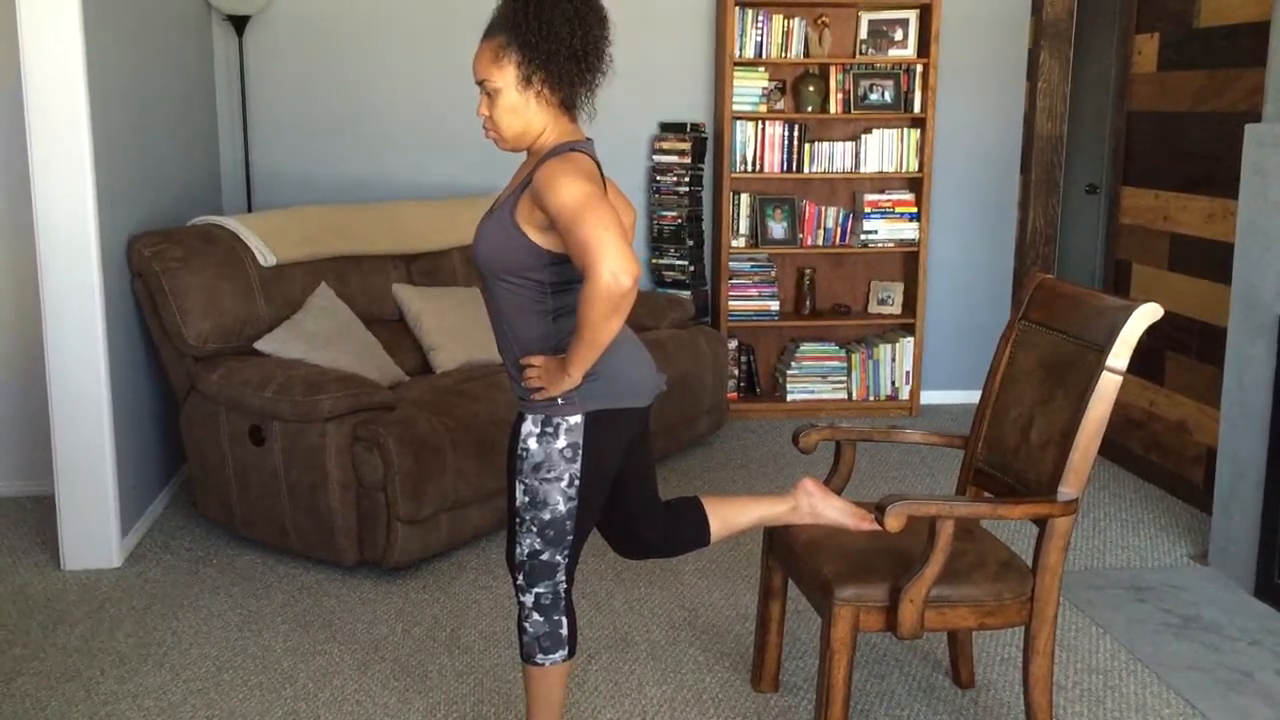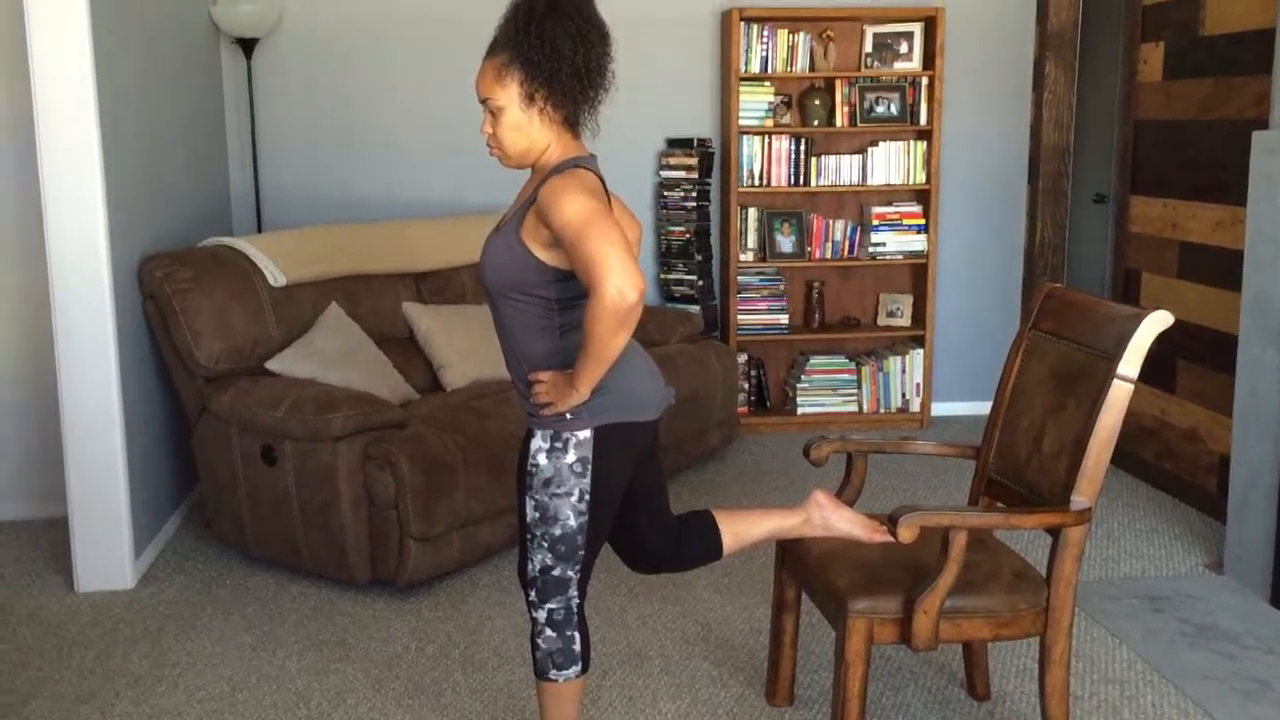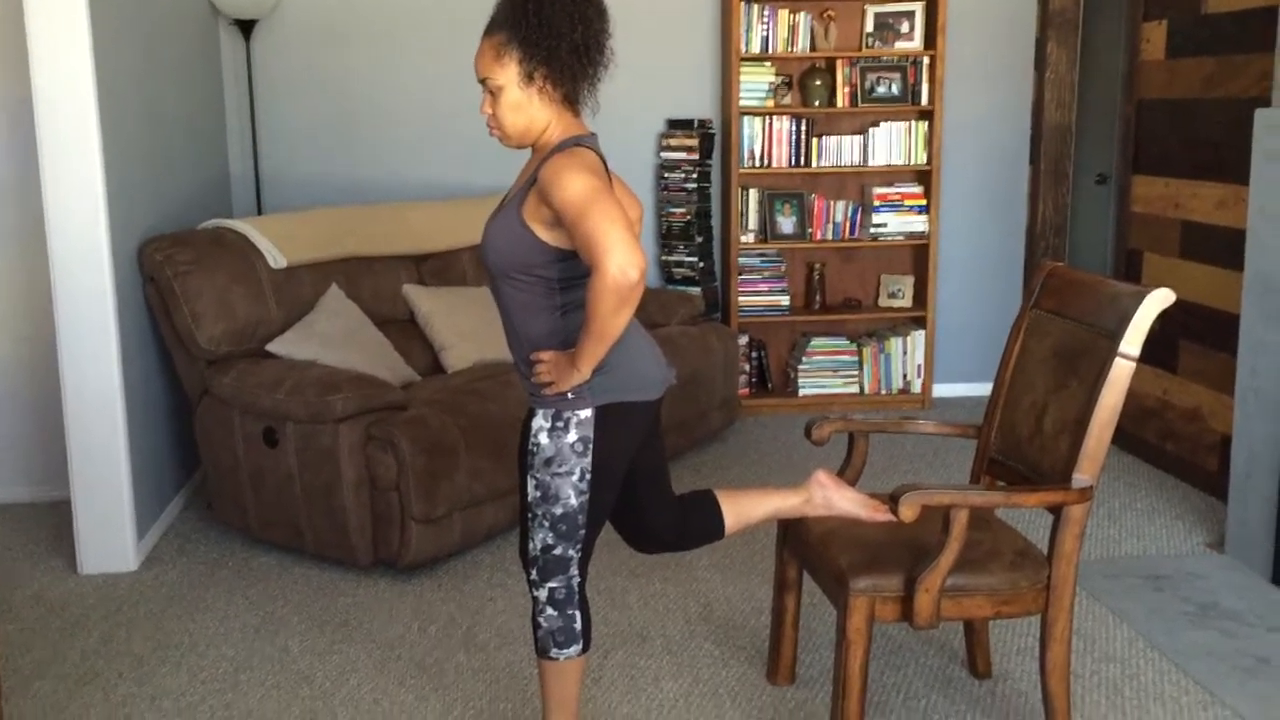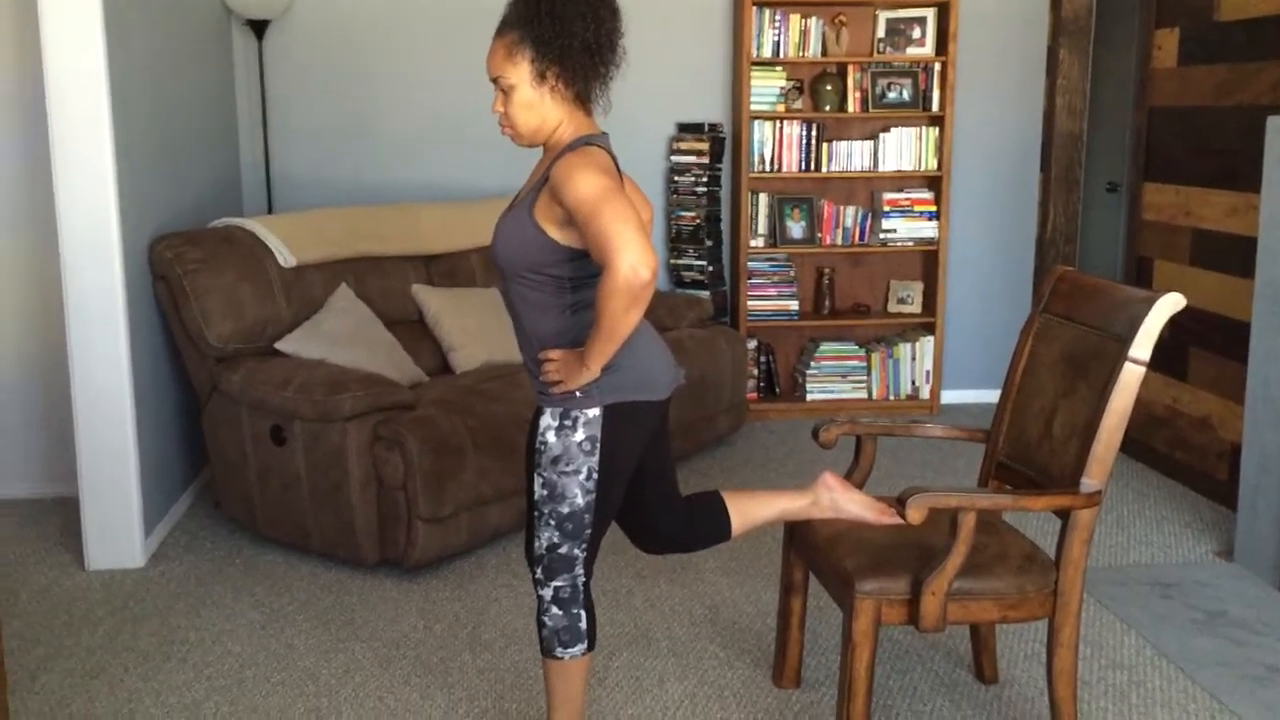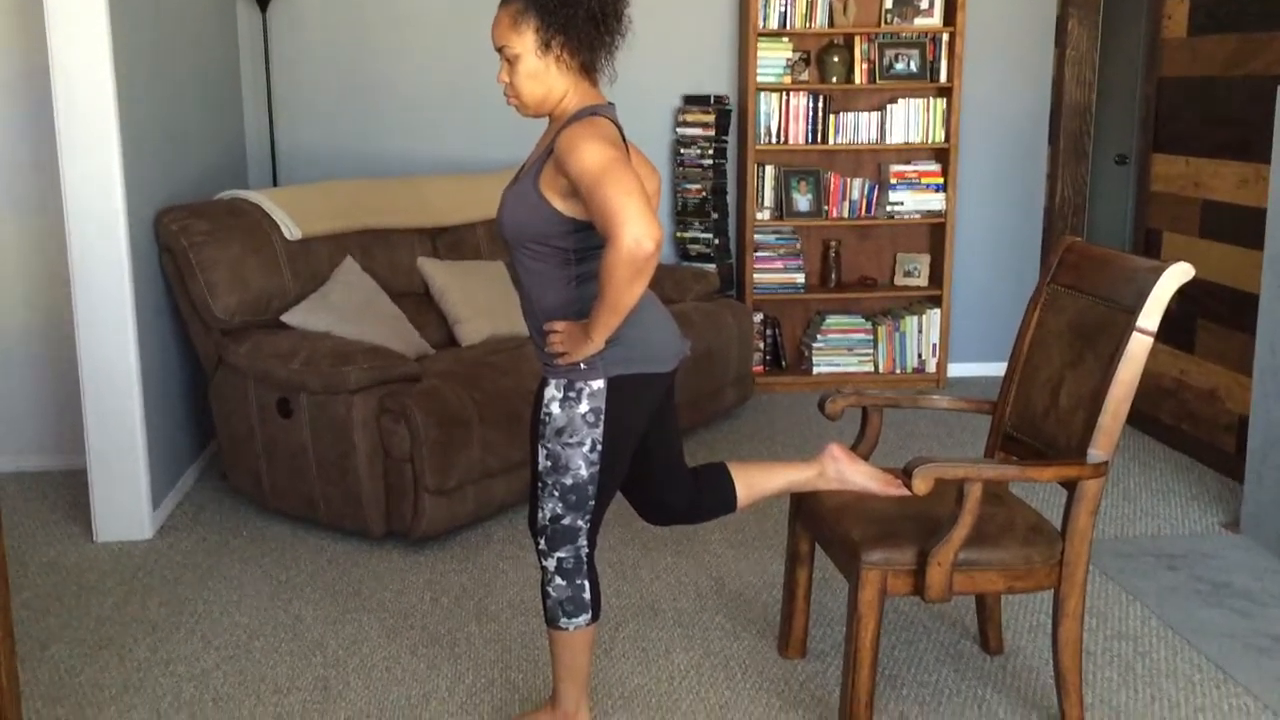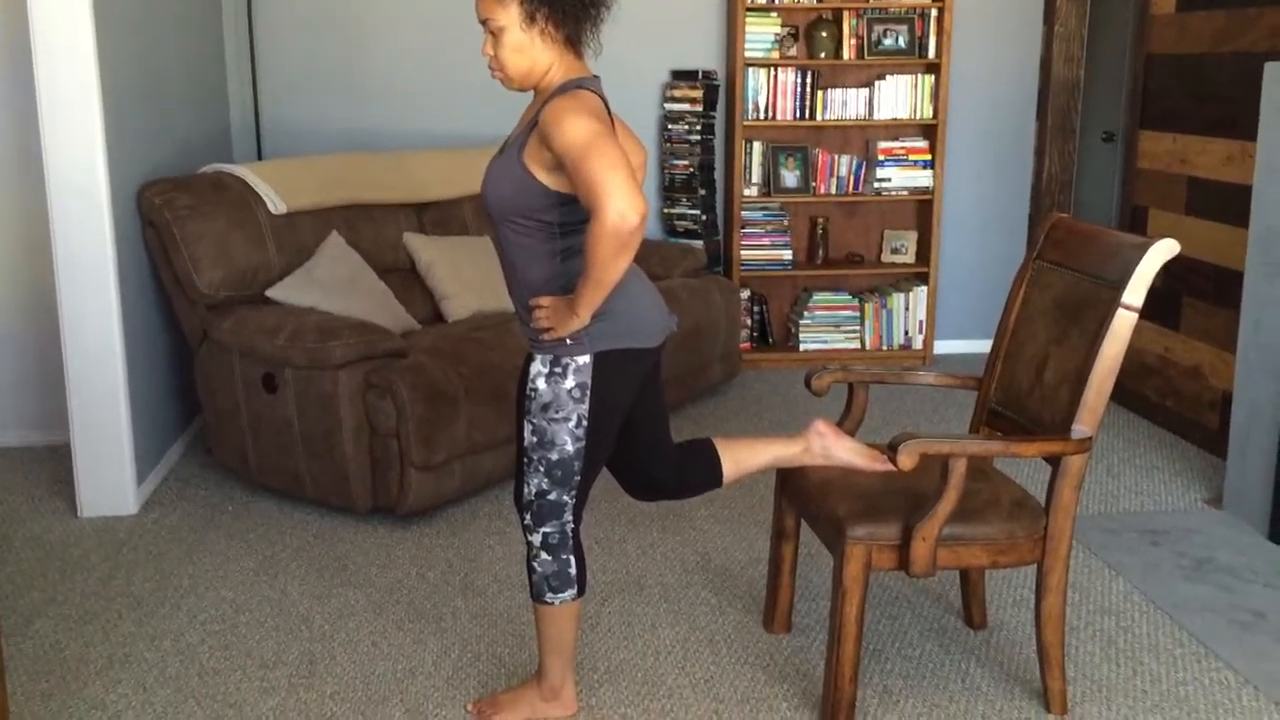
dt=0.4s
person 1, frame 1
left shoulder: (559, 174)
right shoulder: (556, 163)
left elbow: (616, 276)
right elbow: (623, 216)
left wrist: (569, 369)
left hip: (578, 408)
right hip: (609, 394)
left knee: (539, 573)
right knee: (645, 531)
right ankle: (797, 504)
person 1, frame 2
left shoulder: (561, 190)
right shoulder: (564, 178)
left elbow: (622, 289)
right elbow: (629, 231)
left wrist: (578, 385)
left hip: (587, 422)
right hip: (618, 408)
left knee: (551, 586)
right knee: (656, 544)
right ankle: (808, 517)
person 1, frame 3
left shoulder: (562, 169)
right shoulder: (562, 158)
left elbow: (623, 269)
right elbow: (630, 211)
left wrist: (580, 364)
left hip: (589, 402)
right hip: (620, 388)
left knee: (553, 567)
right knee: (658, 524)
right ankle: (809, 497)
person 1, frame 4
left shoulder: (575, 168)
right shoulder: (572, 157)
left elbow: (635, 267)
right elbow: (641, 211)
left wrist: (589, 363)
left hip: (598, 400)
right hip: (628, 388)
left knee: (558, 565)
right knee: (664, 525)
right ankle: (817, 499)
person 1, frame 5
left shoulder: (579, 138)
right shoulder: (580, 127)
left elbow: (639, 239)
right elbow: (648, 183)
left wrist: (593, 334)
left hip: (604, 371)
right hip: (635, 357)
left knee: (562, 537)
right knee: (670, 496)
right ankle: (823, 471)
person 1, frame 6
left shoulder: (564, 111)
right shoulder: (565, 101)
left elbow: (623, 214)
right elbow: (633, 159)
left wrist: (579, 310)
left hip: (589, 347)
right hip: (621, 333)
left knee: (547, 513)
right knee: (656, 472)
right ankle: (809, 447)
